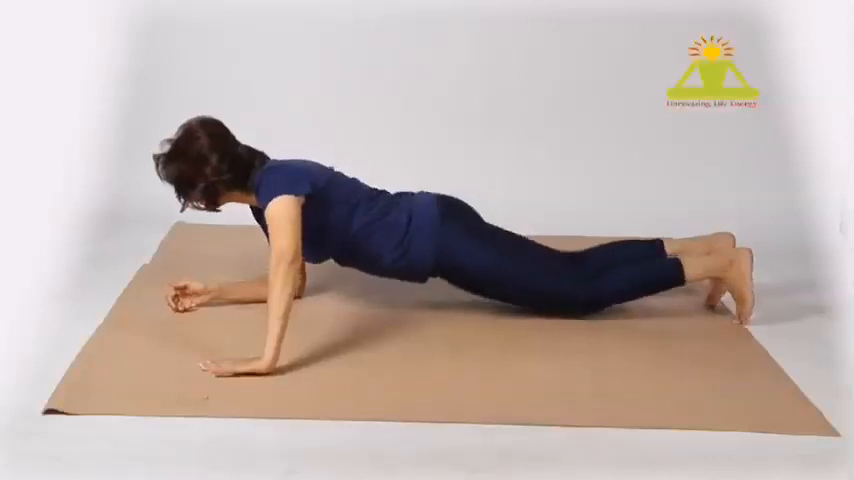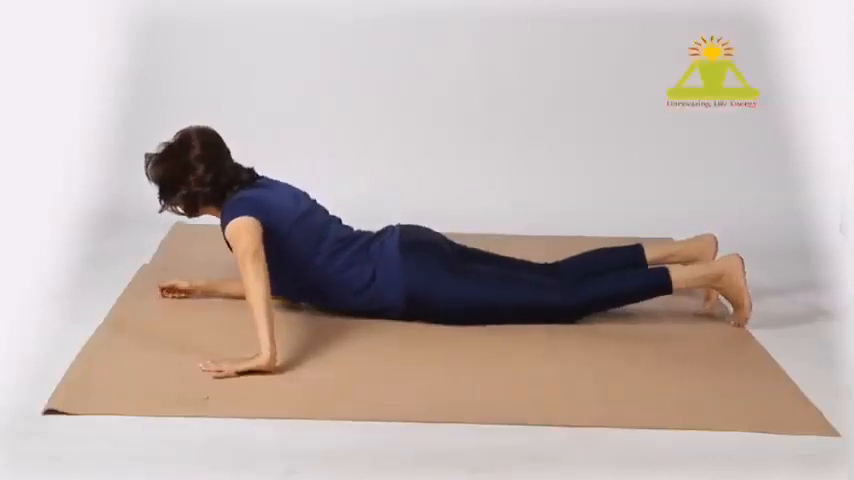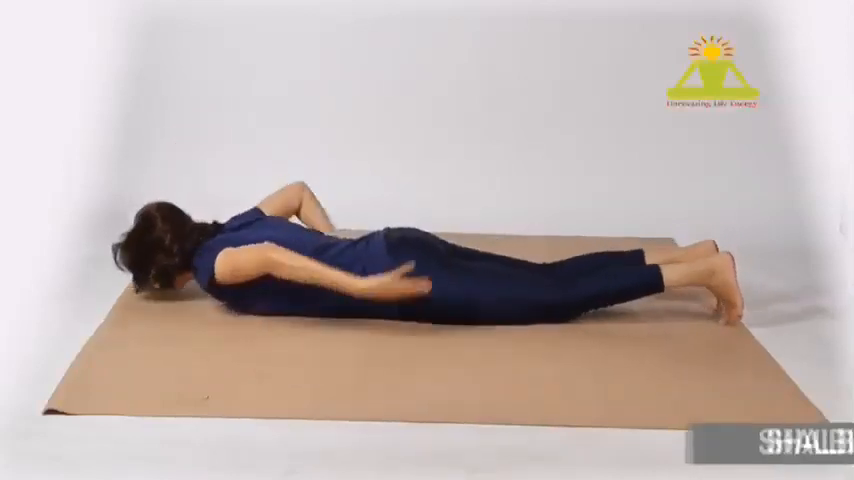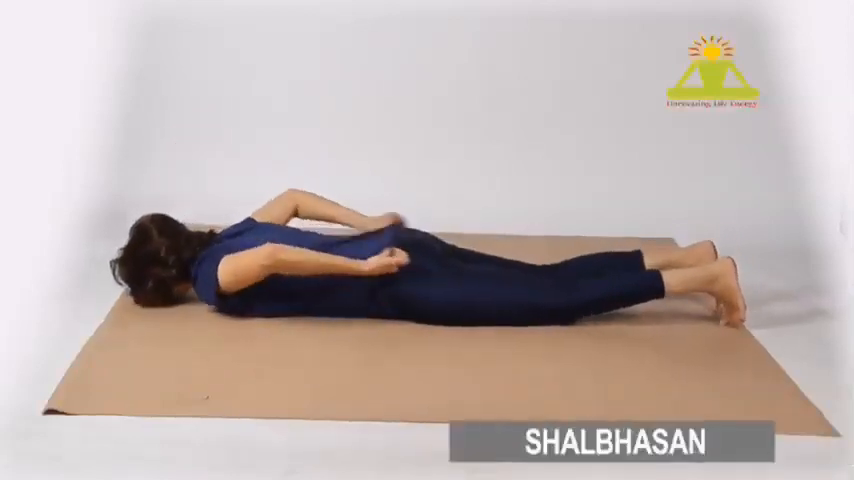
dt=0.7s
person 1, frame 1
left shoulder: (277, 186)
right shoulder: (268, 194)
left elbow: (286, 265)
right elbow: (289, 284)
left wrist: (266, 359)
right wrist: (212, 295)
left hip: (441, 237)
right hip: (432, 229)
left knee: (579, 290)
right knee: (569, 268)
left ankle: (719, 262)
right ankle: (701, 245)
person 1, frame 2
left shoulder: (236, 214)
right shoulder: (264, 189)
left elbow: (253, 259)
right elbow: (281, 277)
left wrist: (265, 353)
right wrist: (203, 288)
left hip: (412, 285)
right hip: (410, 248)
left knee: (564, 298)
right knee: (555, 277)
left ankle: (712, 272)
right ankle: (689, 248)
person 1, frame 3
left shoulder: (215, 266)
right shoulder: (236, 227)
left elbow: (272, 258)
right elbow: (299, 191)
left wrist: (362, 287)
left hip: (391, 269)
right hip: (400, 247)
left knee: (555, 297)
right knee: (551, 279)
left ankle: (703, 270)
right ankle: (688, 252)
person 1, frame 4
left shoulder: (213, 278)
right shoulder: (229, 238)
left elbow: (273, 257)
right elbow: (295, 197)
left wrist: (364, 266)
right wrist: (374, 226)
left hip: (402, 285)
right hip: (402, 254)
left knee: (557, 302)
right knee: (552, 281)
left ankle: (708, 277)
right ankle: (689, 255)
